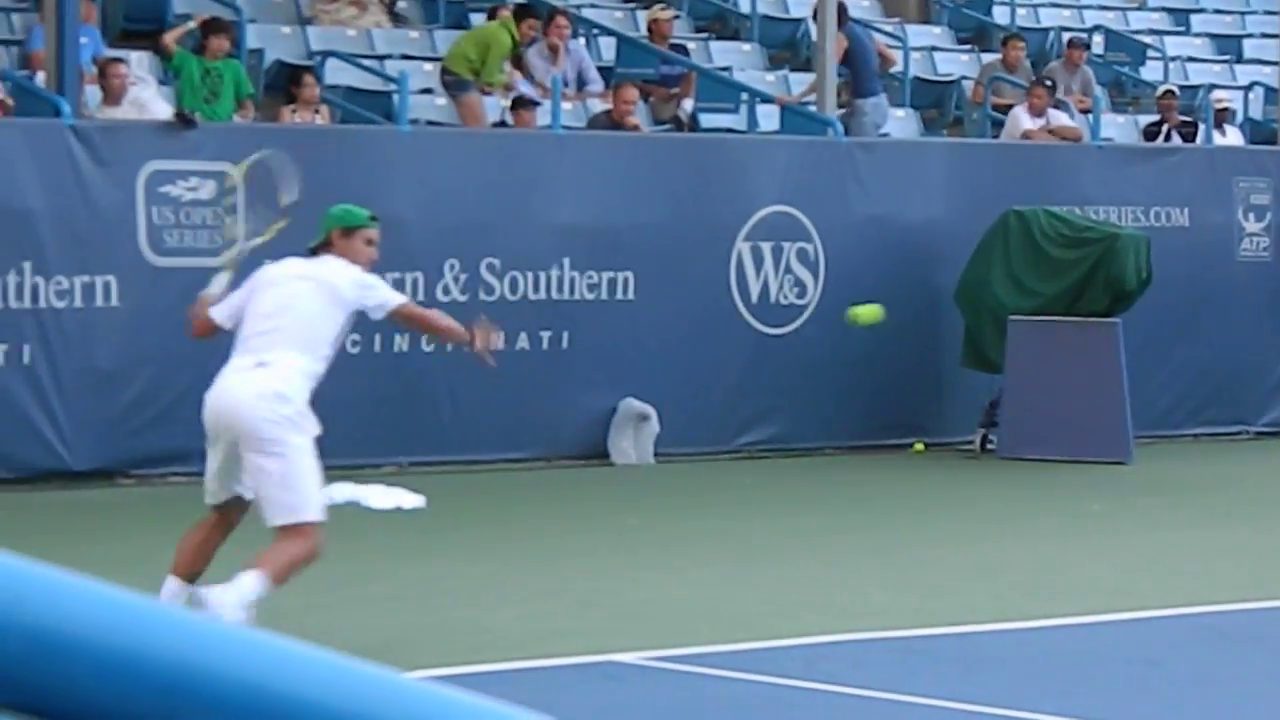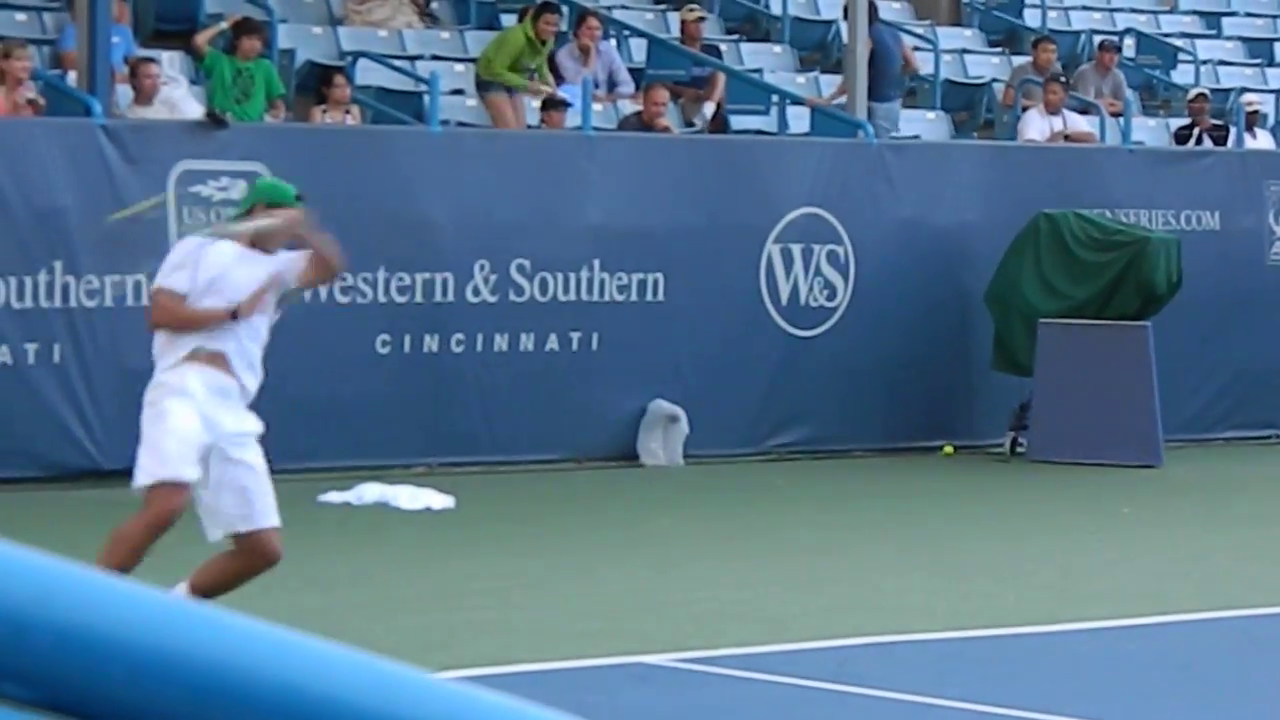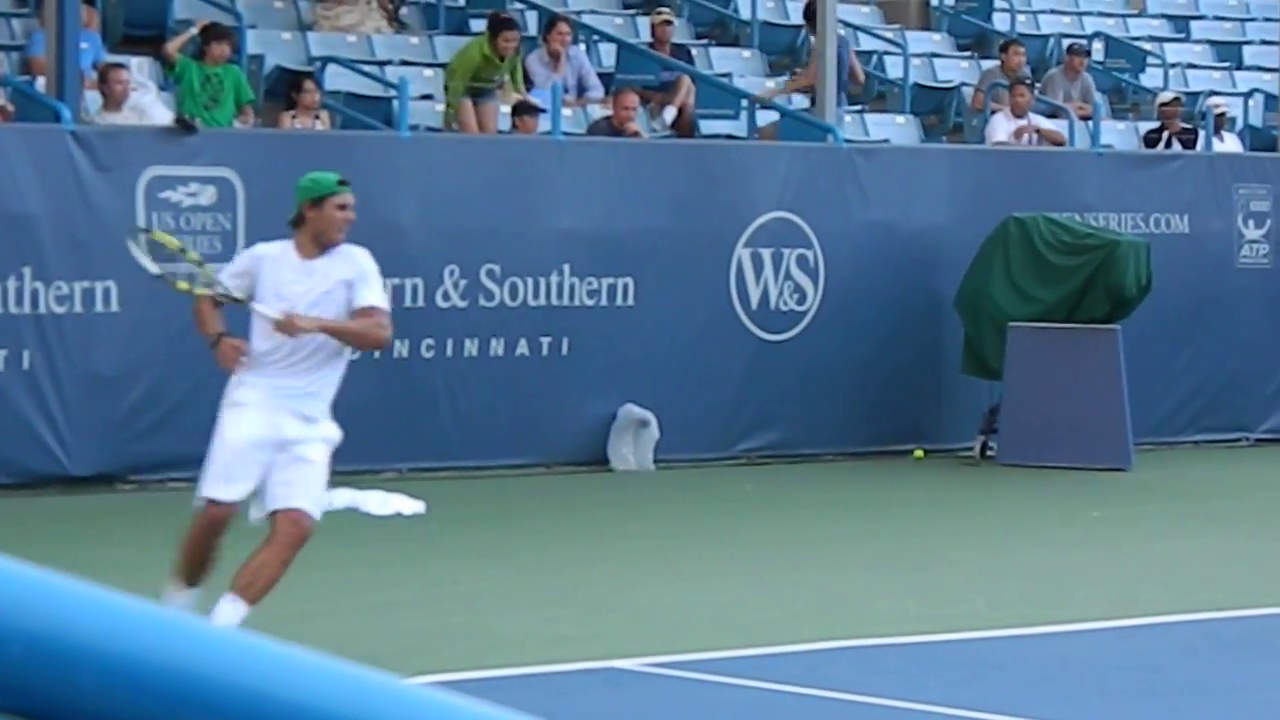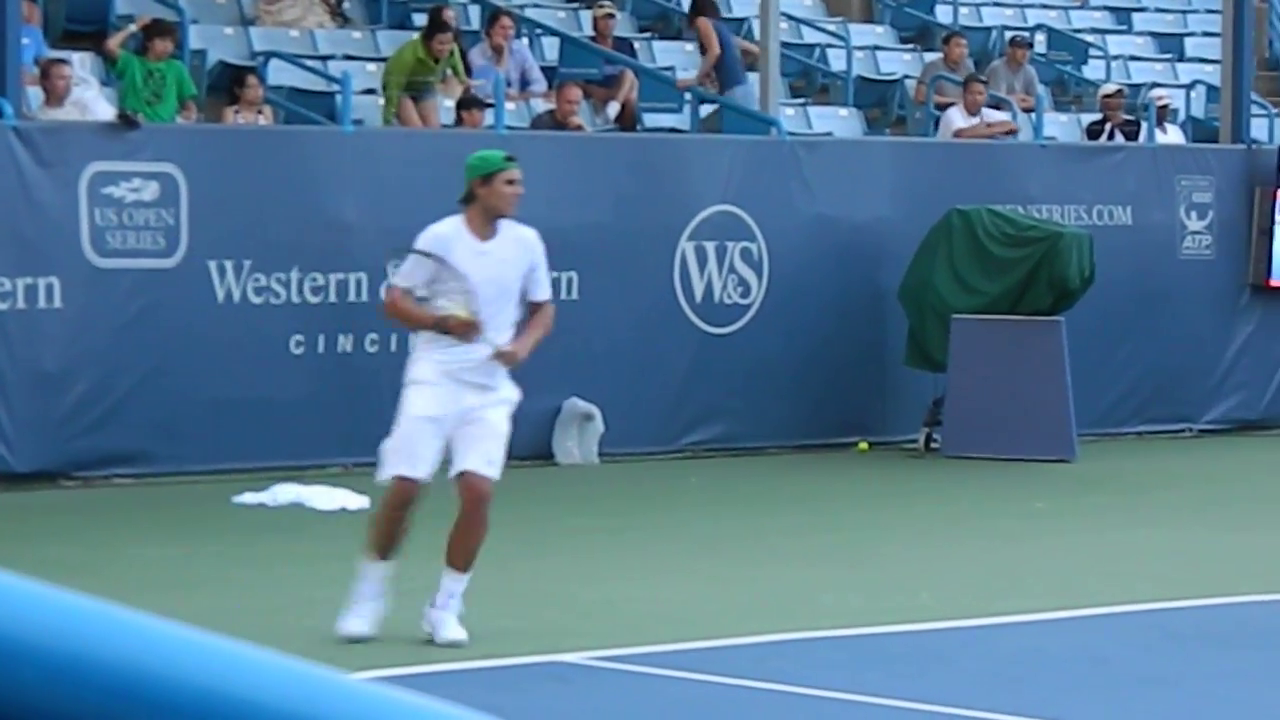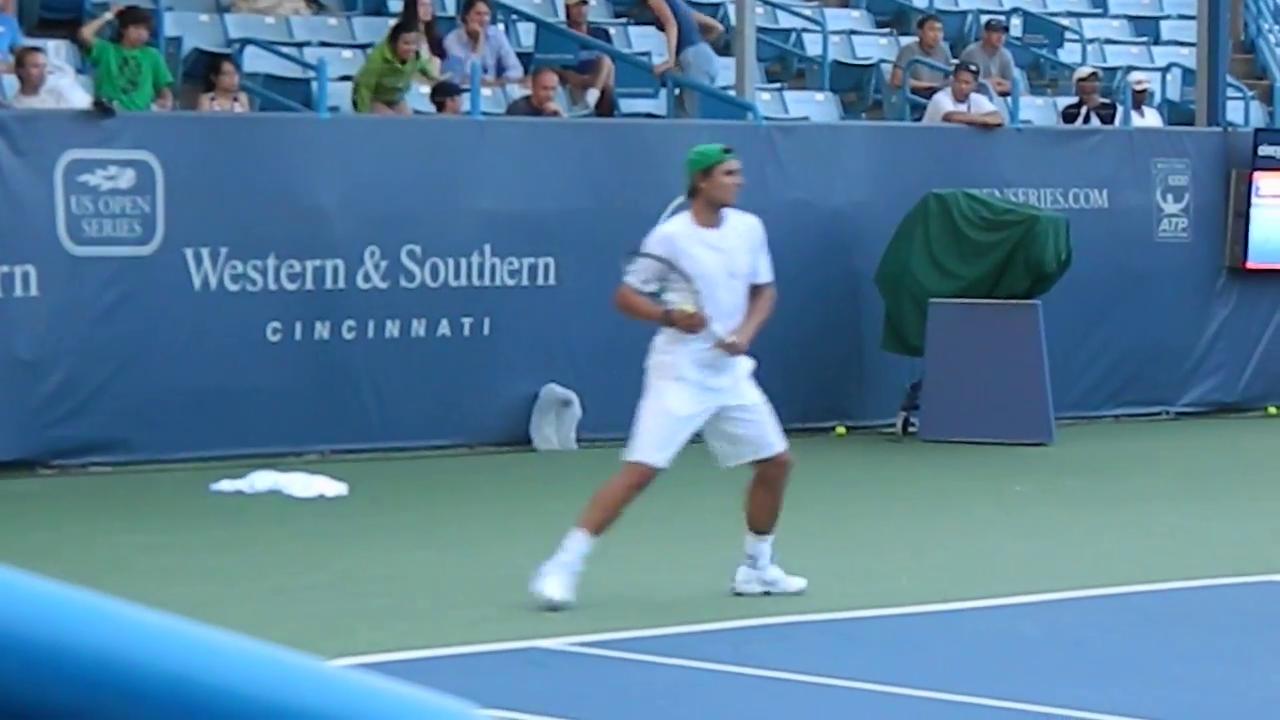
dt=0.4s
person 1, frame 1
left shoulder: (268, 275)
right shoulder: (352, 280)
left elbow: (201, 328)
right elbow: (423, 319)
left wrist: (205, 300)
right wrist: (472, 337)
left hip: (222, 397)
right hip: (272, 405)
left knee: (225, 511)
right knee: (301, 540)
right ankle: (225, 605)
person 1, frame 2
left shoulder: (281, 267)
right shoulder: (201, 251)
left elbow: (328, 269)
right elbow: (161, 314)
left wrist: (306, 231)
right wrist: (235, 311)
left hip: (233, 415)
right hip: (183, 395)
left knee: (264, 549)
right knee: (165, 505)
person 1, frame 3
left shoulder: (358, 264)
right shoulder: (262, 256)
left elbow: (380, 333)
right elbow: (206, 297)
left wrist: (321, 323)
right wrist: (219, 341)
left hip: (309, 422)
right hip: (253, 404)
left knee: (292, 529)
right knee: (215, 514)
left ankle: (219, 629)
right ankle: (177, 607)
person 1, frame 4
left shoulder: (527, 243)
right shoulder: (438, 236)
left elbow: (542, 309)
right elbow: (394, 300)
left wrist: (523, 346)
right wrist: (441, 323)
left hip: (491, 388)
right hip: (433, 379)
left knee: (476, 491)
right knee: (403, 489)
left ankle: (445, 608)
right ankle: (368, 593)
person 1, frame 5
left shoulder: (749, 227)
right shoulder: (669, 235)
left elbow: (764, 291)
right elbow: (626, 298)
left wrist: (746, 333)
right wrist: (671, 318)
left hip: (729, 372)
right hip: (677, 374)
left knee: (777, 463)
right knee: (639, 471)
left ankle: (756, 567)
right ankle: (562, 567)
